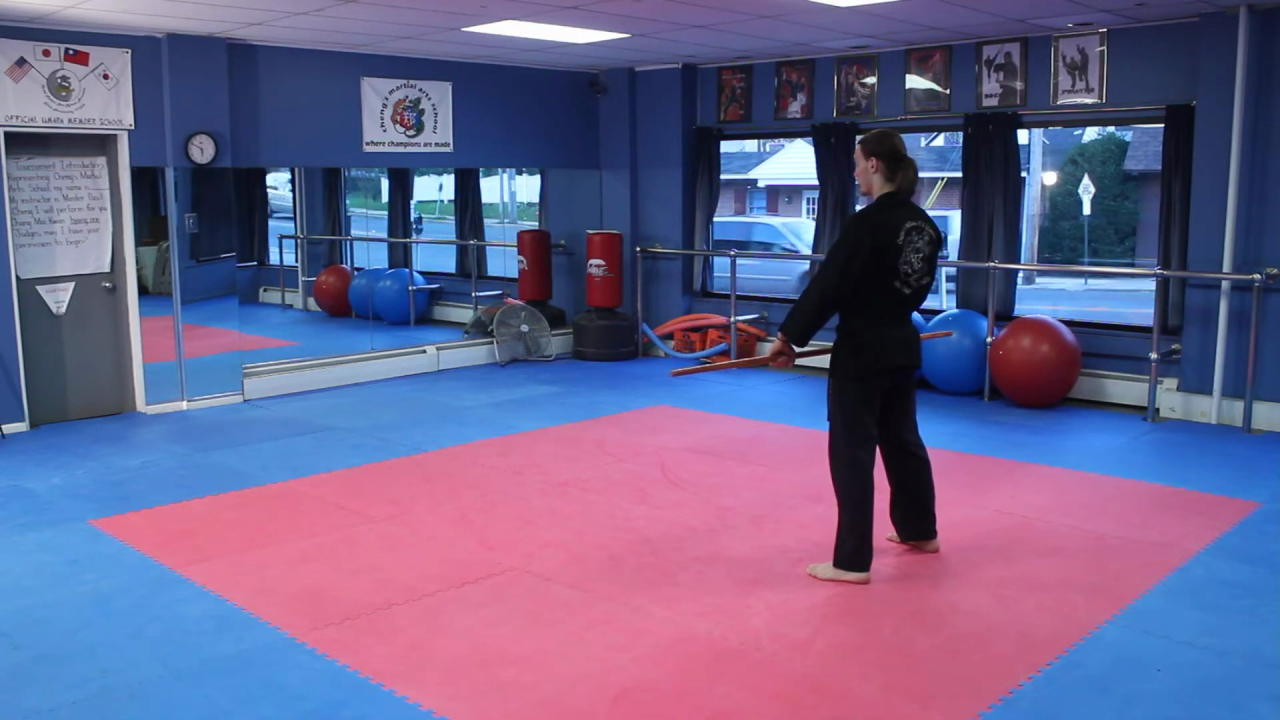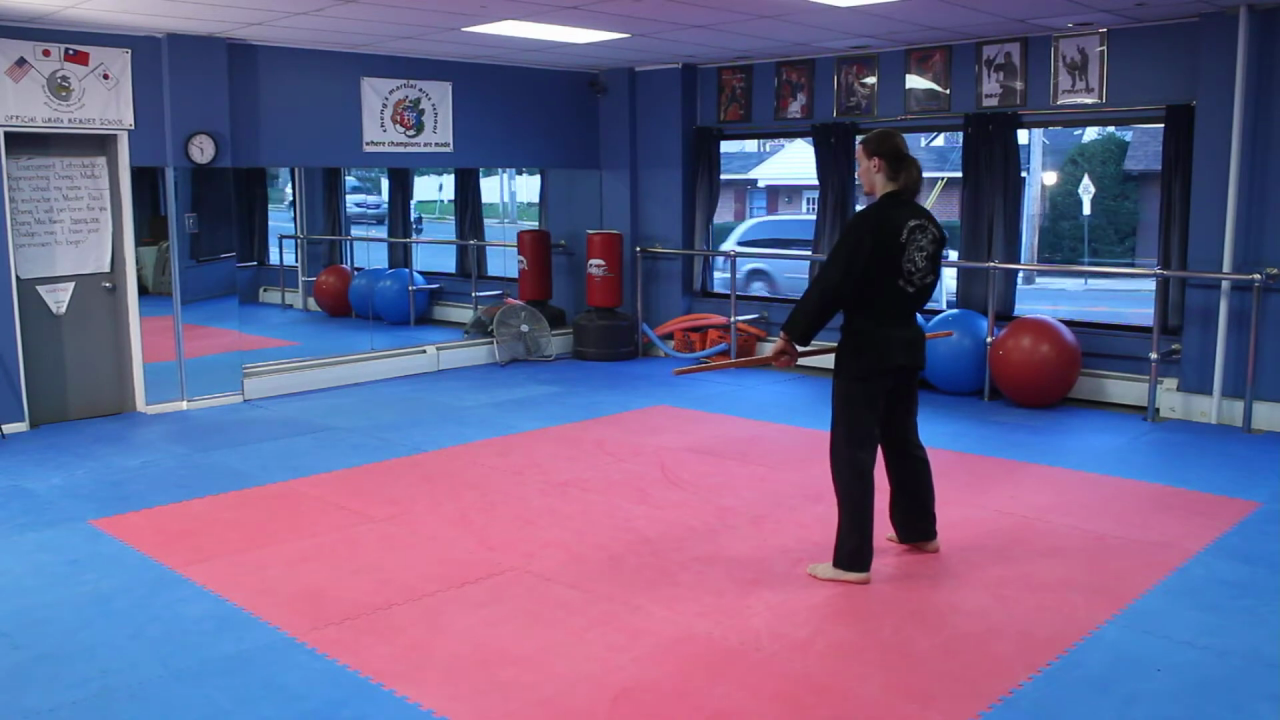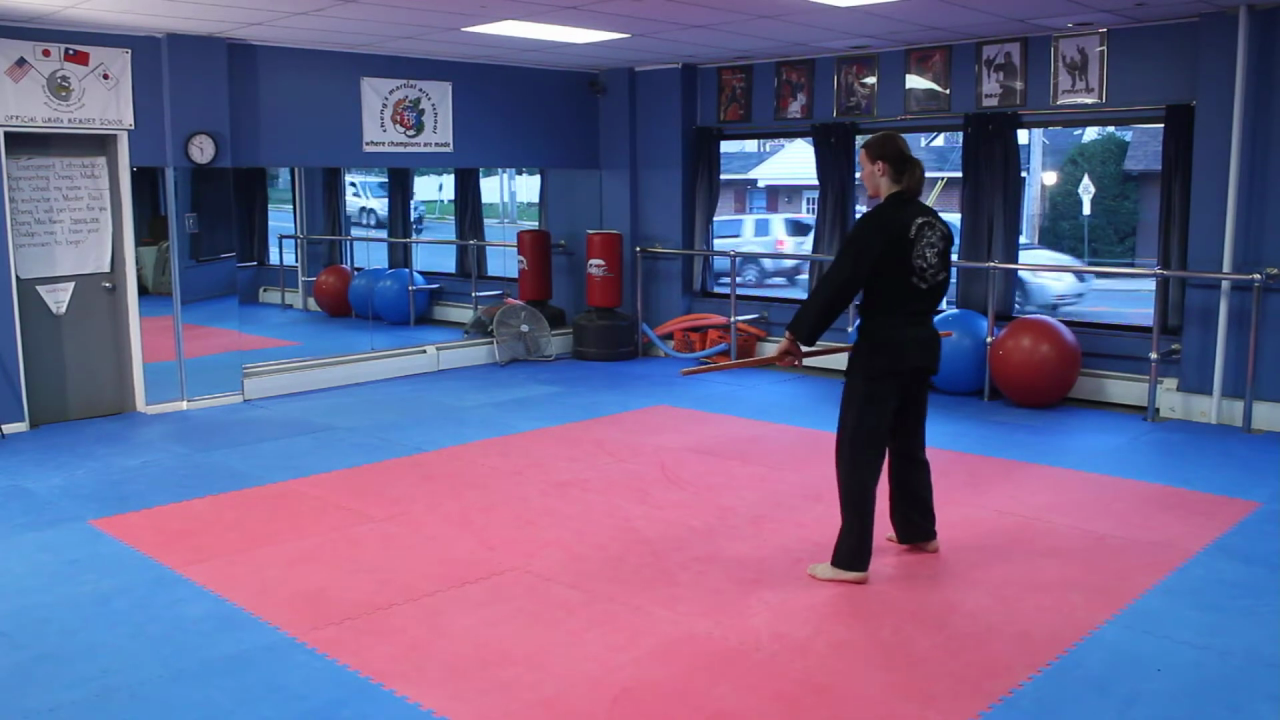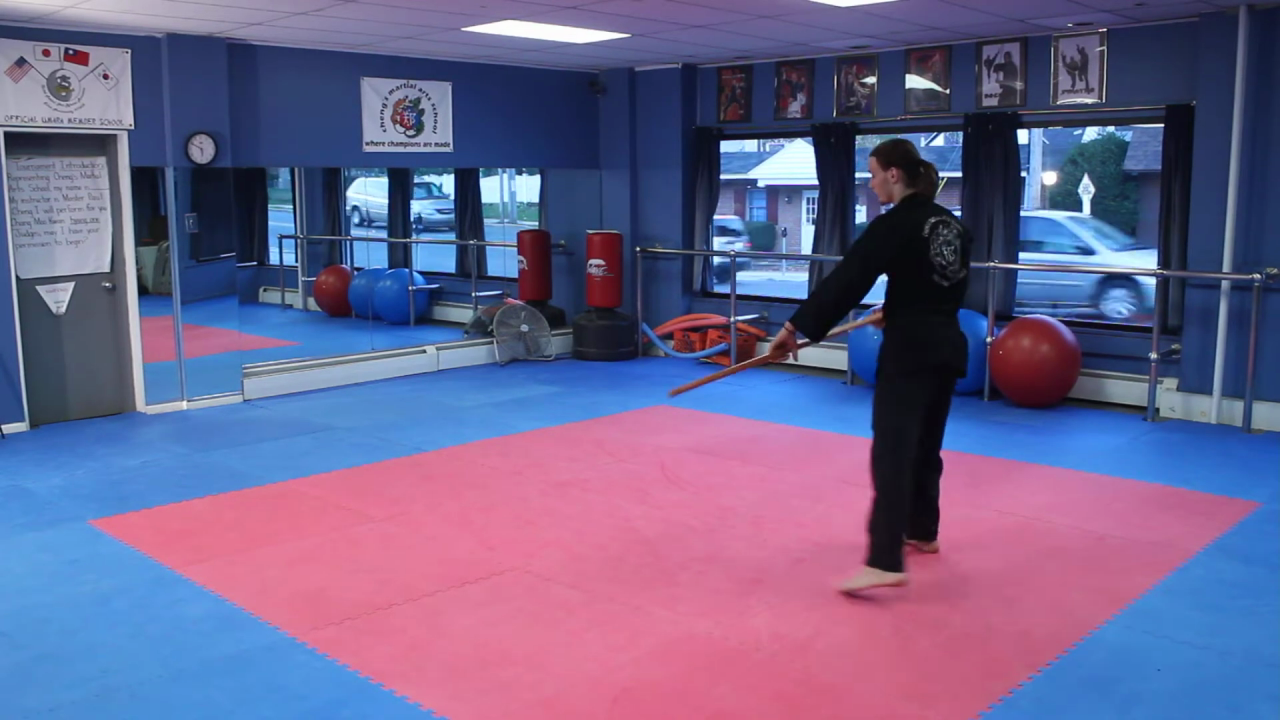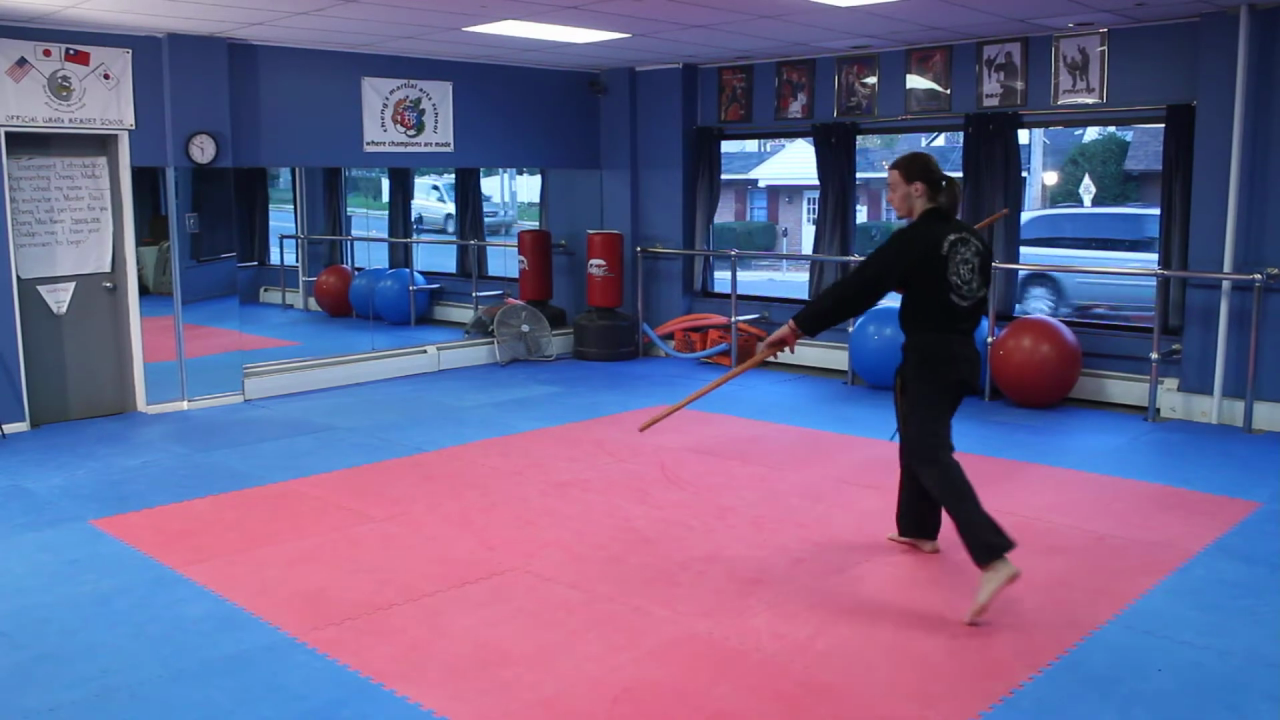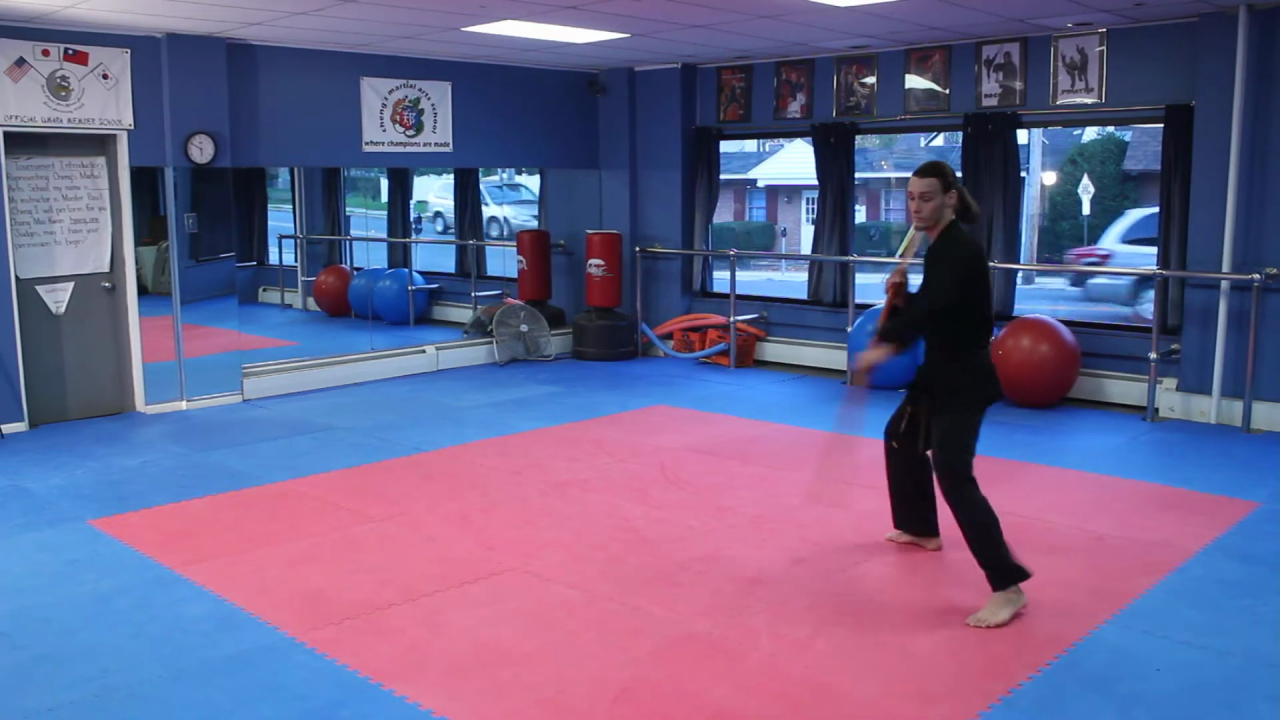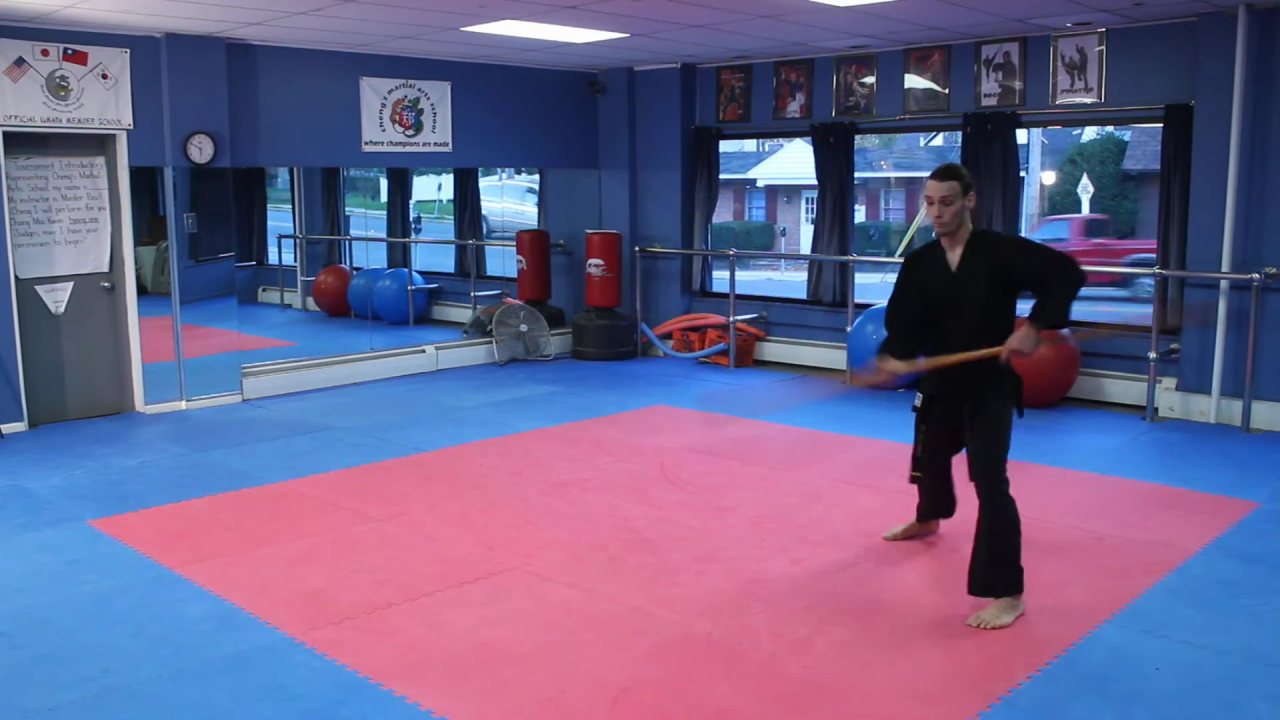
dt=0.2s
person 1, frame 1
left shoulder: (867, 223)
right shoulder: (923, 223)
left elbow: (827, 285)
left wrist: (788, 337)
left hip: (862, 349)
right hip: (902, 345)
left knee: (853, 451)
right knee: (902, 438)
left ankle: (853, 562)
right ankle: (920, 531)
person 1, frame 2
left shoulder: (870, 222)
right shoulder: (926, 222)
left elbow: (830, 284)
left wrist: (791, 336)
left hip: (867, 348)
right hip: (907, 343)
left knee: (853, 451)
right knee: (902, 440)
left ankle: (852, 562)
right ankle: (919, 531)
person 1, frame 3
left shoulder: (879, 222)
right shoulder: (933, 221)
left elbow: (838, 283)
left wrist: (796, 335)
left hip: (883, 348)
right hip: (921, 344)
left knee: (859, 450)
right knee: (908, 443)
left ankle: (850, 560)
right ankle: (918, 531)
person 1, frame 4
left shoulder: (894, 225)
right shoulder: (951, 222)
left elbow: (847, 279)
left wrist: (796, 327)
left hip: (911, 347)
right hip: (949, 344)
left knee: (893, 448)
right knee: (924, 443)
left ankle: (884, 562)
right ankle: (921, 531)
person 1, frame 5
left shoulder: (913, 239)
right shoulder: (971, 236)
left elbow: (857, 285)
left wrist: (797, 326)
left hip: (929, 360)
right hip: (960, 356)
left knee: (931, 456)
right knee: (922, 442)
left ankle: (993, 559)
right ankle: (919, 530)
person 1, frame 6
left shoulder: (954, 249)
right shoulder: (948, 247)
left elbow: (930, 309)
left wrist: (886, 346)
right wrist: (900, 297)
left hip: (959, 376)
right hip: (943, 371)
left knee: (954, 477)
right knee: (902, 439)
left ankle: (1007, 587)
right ankle: (919, 529)
person 1, frame 7
left shoulder: (1000, 249)
right shoulder: (918, 262)
left elbow: (1065, 273)
right elbow: (902, 324)
left wrist: (1033, 327)
right wrist: (892, 357)
left hip: (989, 383)
right hip: (940, 385)
left knee: (989, 479)
right knee: (928, 464)
left ankle: (1003, 591)
right ankle: (929, 518)
